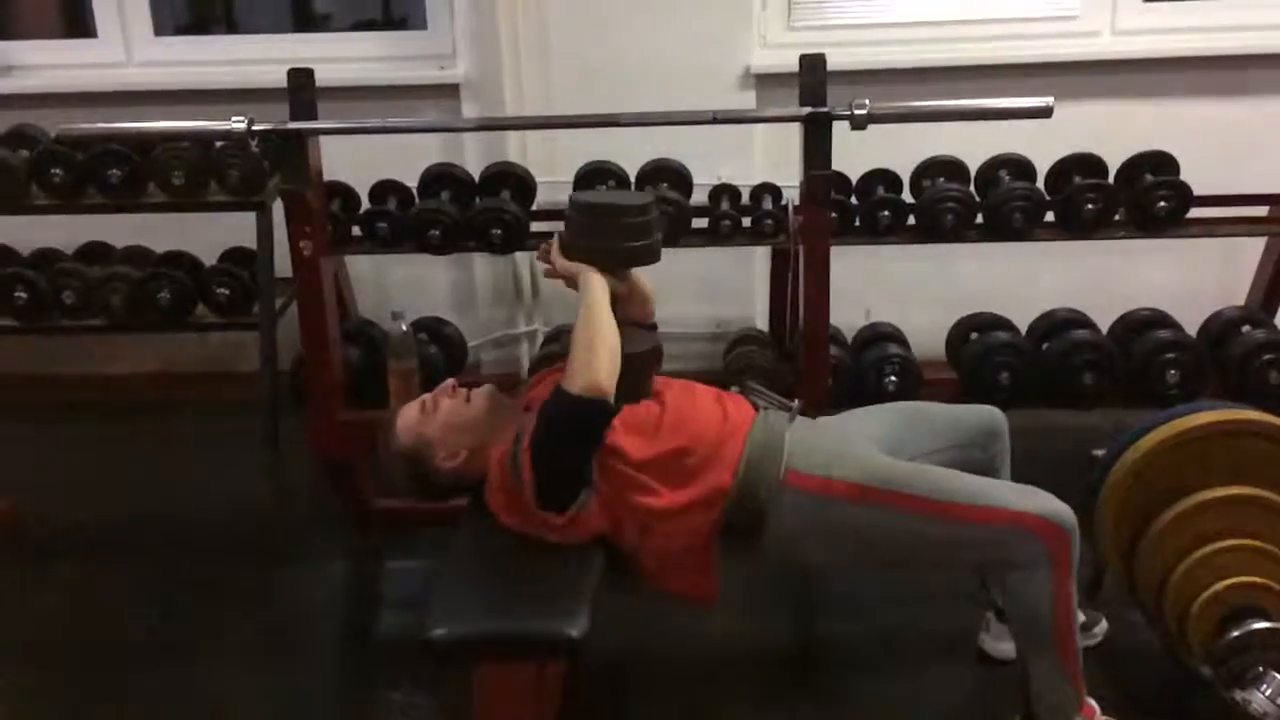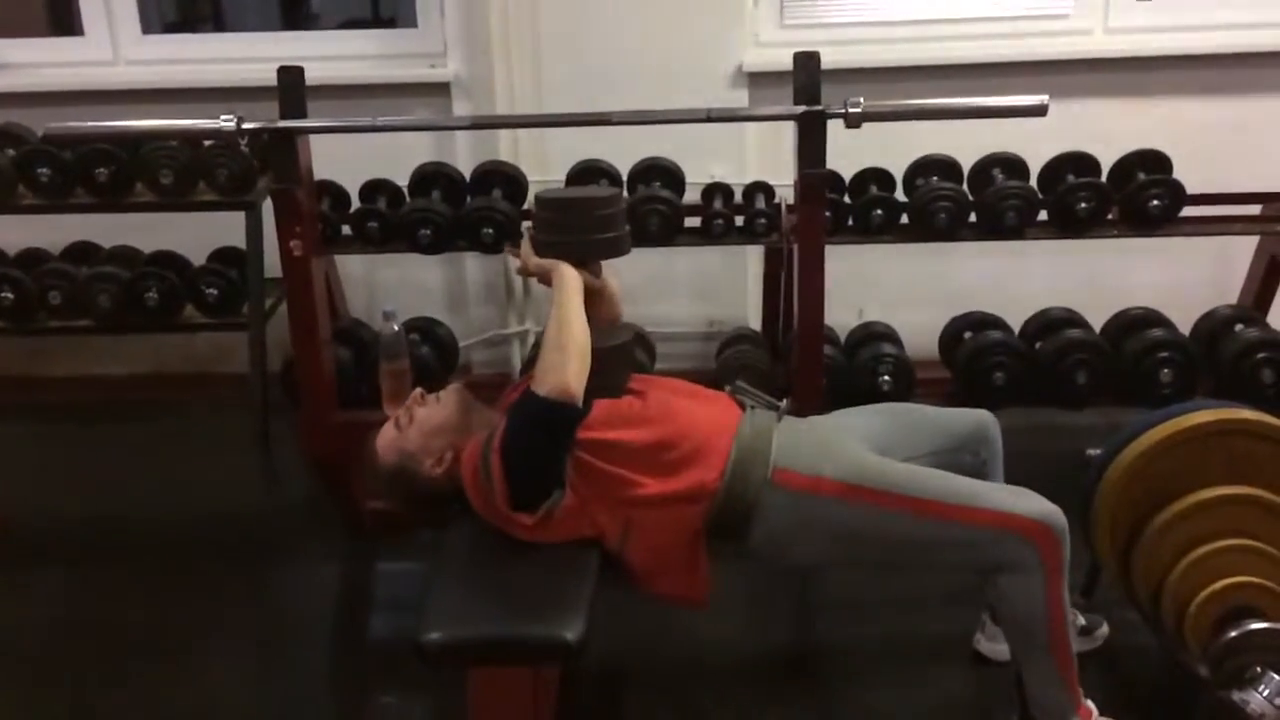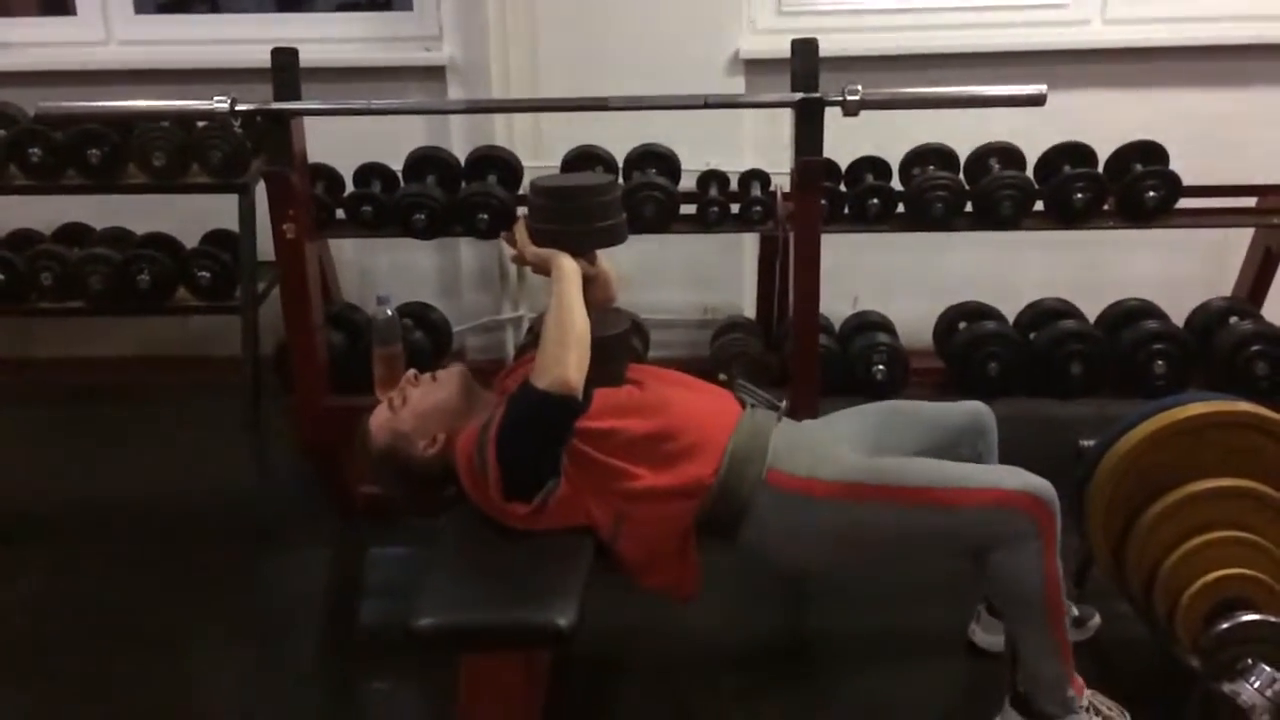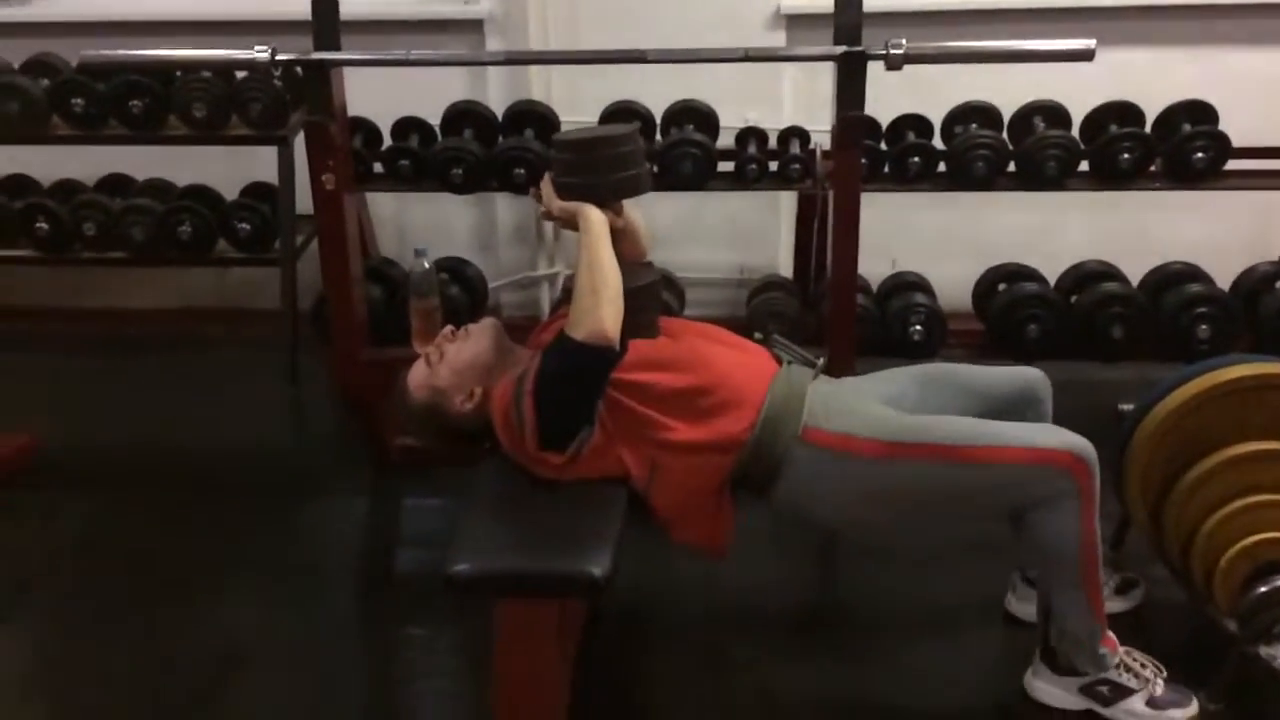
dt=0.7s
person 1, frame 1
left shoulder: (531, 409)
right shoulder: (524, 472)
left elbow: (635, 341)
right elbow: (593, 392)
left wrist: (615, 275)
right wrist: (591, 282)
left hip: (780, 435)
right hip: (783, 487)
left knee: (984, 428)
right knee: (1046, 526)
left ankle: (1019, 611)
person 1, frame 2
left shoulder: (509, 416)
right shoulder: (501, 470)
left elbow: (604, 344)
right elbow: (561, 393)
left wrist: (585, 277)
right wrist: (562, 278)
left hip: (769, 435)
right hip: (772, 487)
left knee: (975, 432)
right knee: (1037, 528)
left ankle: (1017, 615)
person 1, frame 3
left shoulder: (503, 396)
right shoulder: (494, 455)
left elbow: (597, 327)
right elbow: (563, 385)
left wrist: (580, 263)
right wrist: (560, 266)
left hip: (768, 436)
right hip: (770, 491)
left knee: (969, 423)
right knee: (1027, 503)
left ankle: (1011, 606)
person 1, frame 4
left shoulder: (540, 352)
right shoulder: (530, 409)
left elbow: (631, 280)
right elbow: (598, 339)
left wrist: (608, 212)
right wrist: (586, 222)
left hip: (807, 396)
right hip: (803, 448)
left knee: (1025, 390)
right knee: (1068, 462)
left ankle: (1053, 579)
